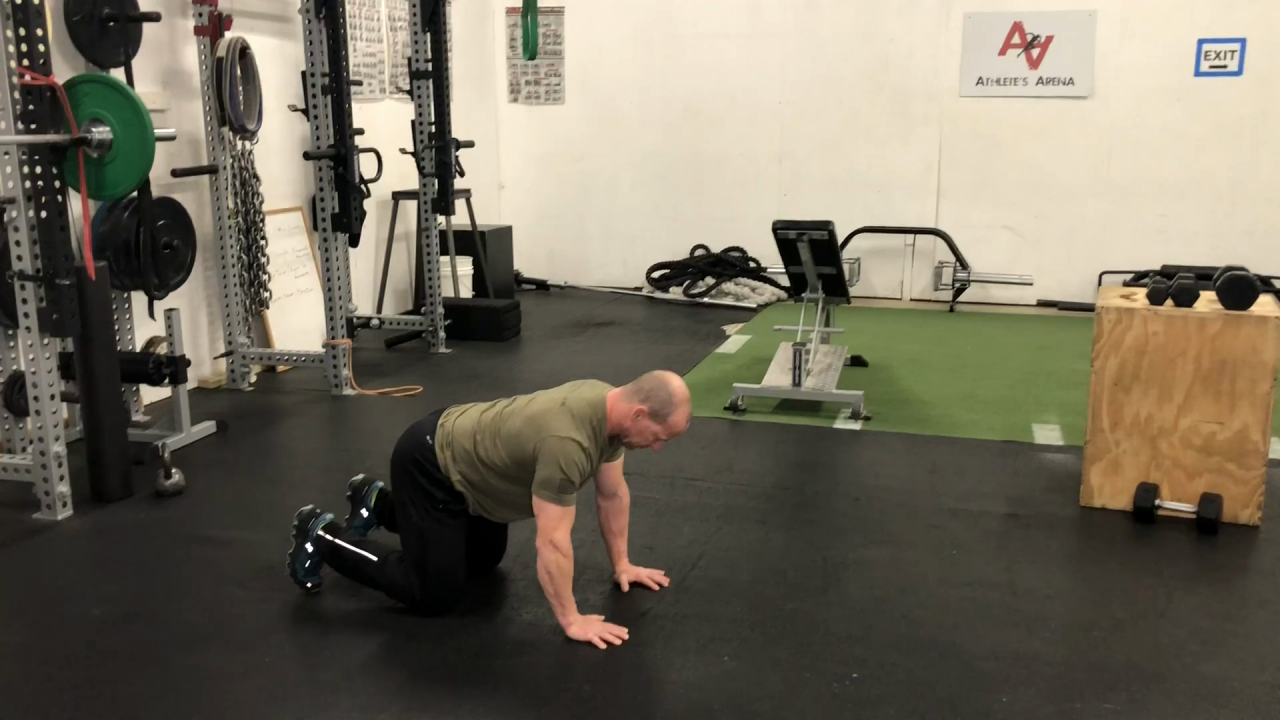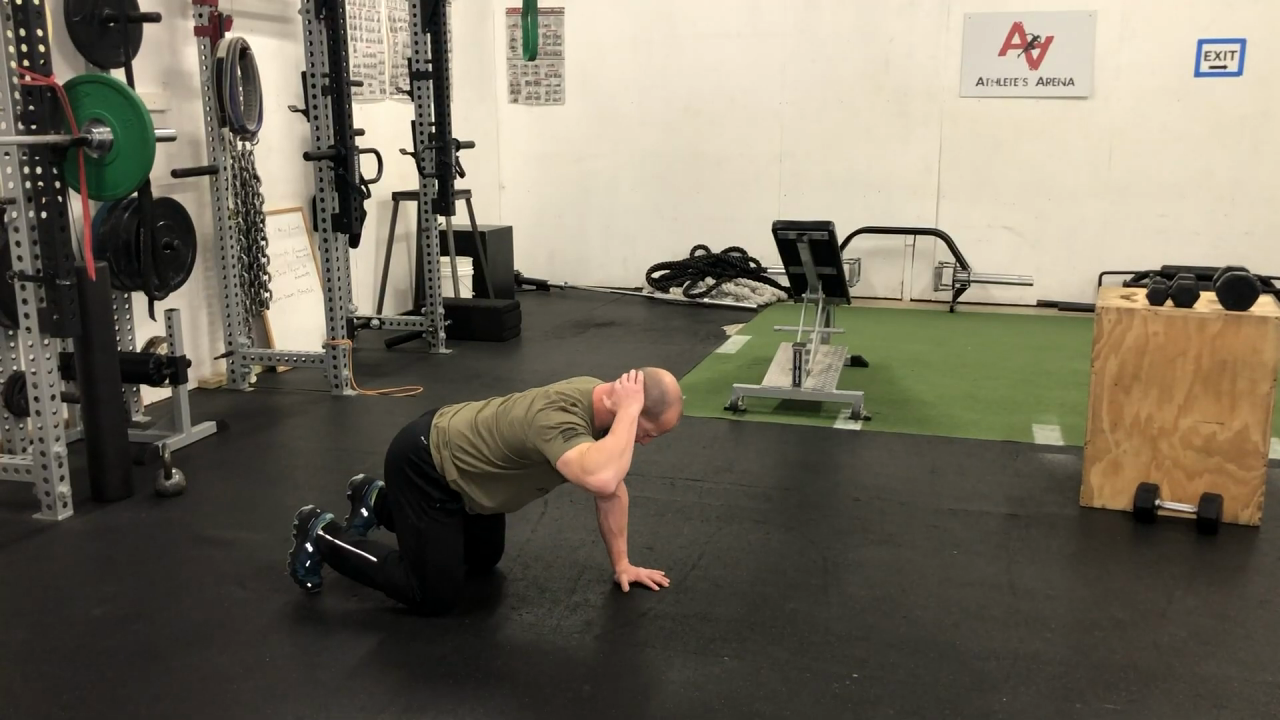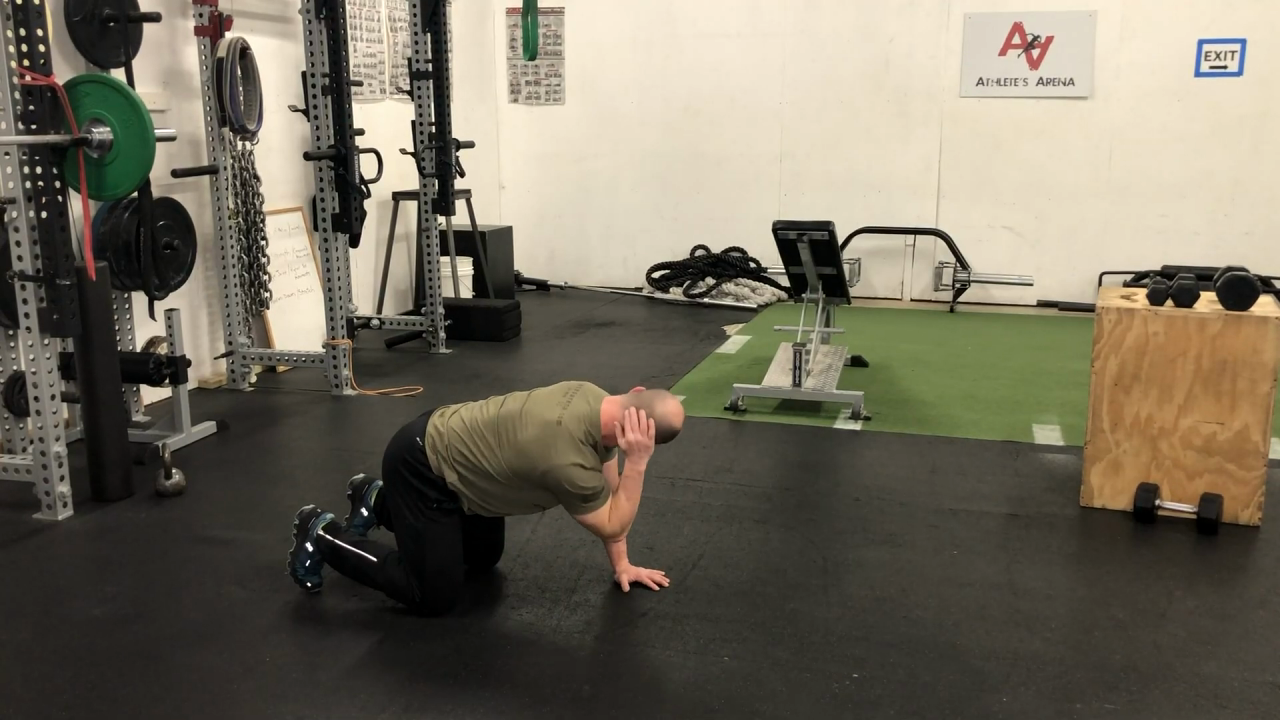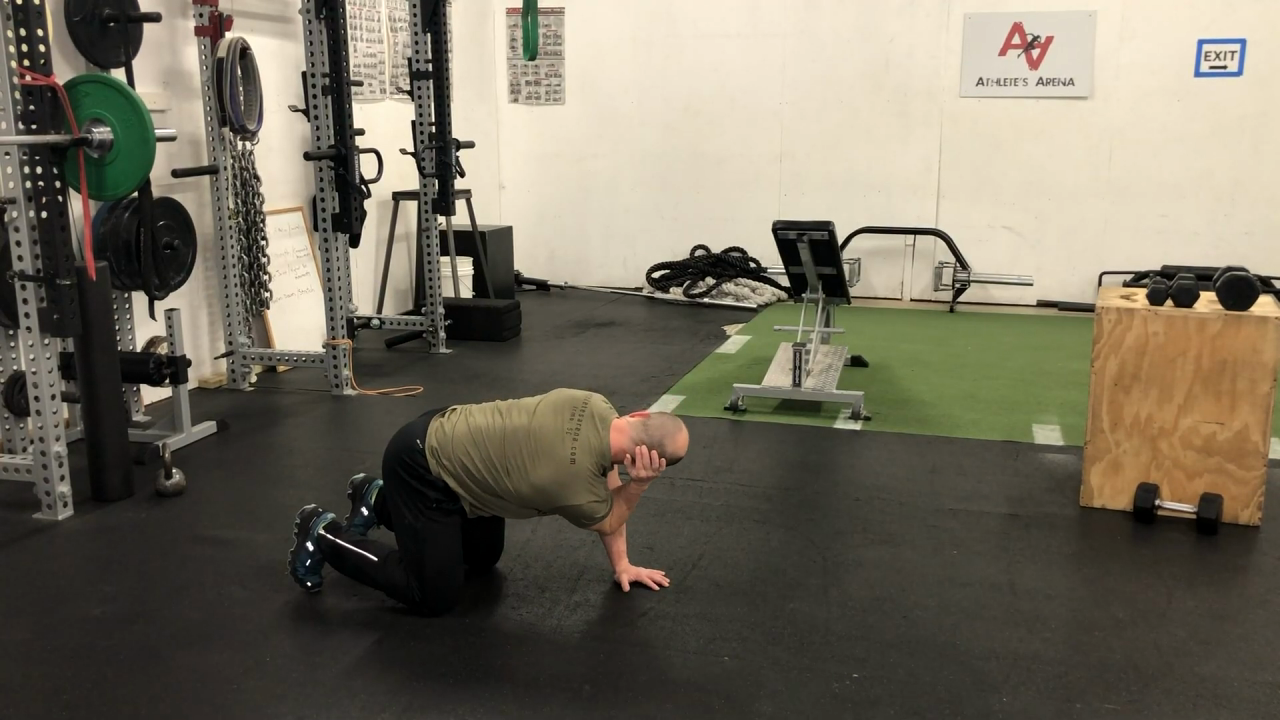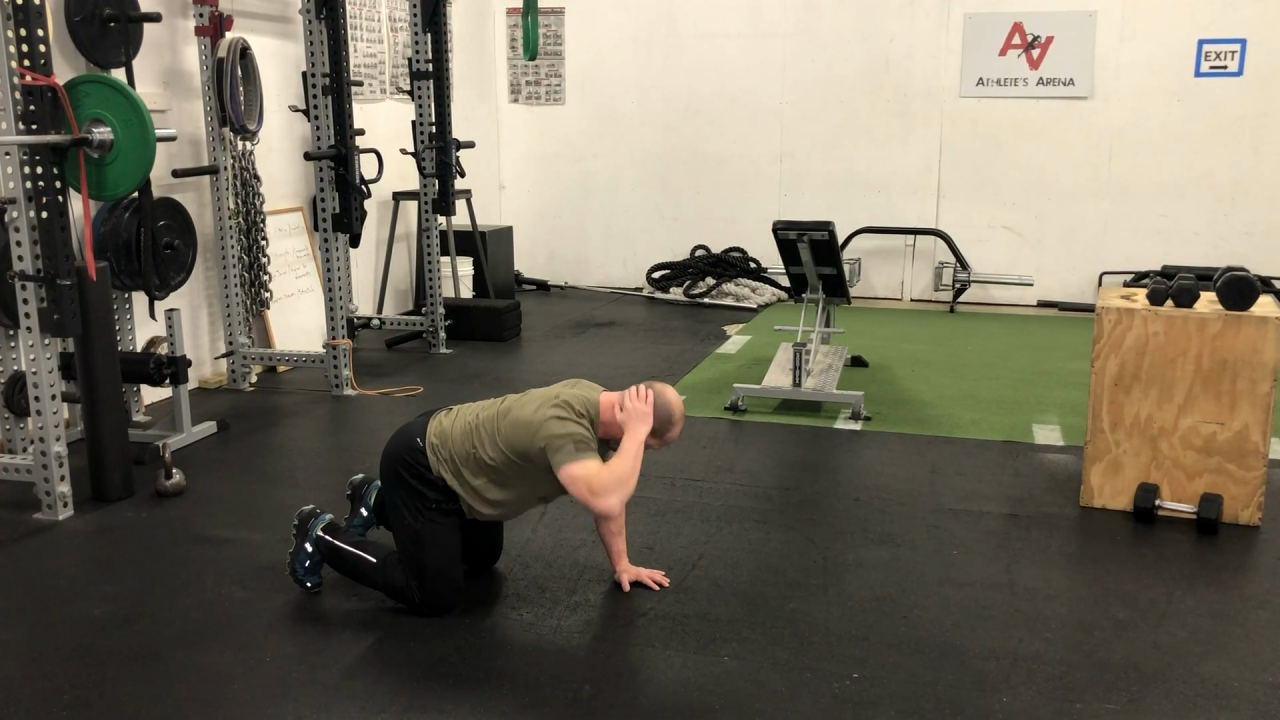
dt=1s
person 1, frame 1
left shoulder: (609, 408)
right shoulder: (567, 440)
left elbow: (612, 494)
right elbow: (552, 541)
left wrist: (622, 564)
right wrist: (571, 620)
left hip: (467, 456)
right hip: (429, 463)
left knee: (484, 560)
right knee: (436, 595)
left ankle: (378, 502)
right ankle: (324, 538)
person 1, frame 2
left shoulder: (600, 402)
right shoulder: (559, 417)
left elbow: (612, 490)
right elbow: (601, 478)
left wrist: (621, 563)
right wrist: (627, 412)
left hip: (459, 452)
right hip: (424, 461)
left knee: (483, 559)
right knee: (434, 594)
left ankle: (377, 500)
right ankle: (323, 537)
person 1, frame 3
left shoulder: (596, 399)
right shoulder: (567, 457)
left elbow: (609, 488)
right elbow: (611, 526)
left wrist: (621, 564)
right wrist: (638, 462)
left hip: (450, 443)
right hip: (421, 465)
left knee: (484, 558)
right knee: (434, 596)
left ankle: (377, 500)
right ankle: (324, 537)
person 1, frame 4
left shoulder: (598, 409)
right shoulder: (577, 484)
left elbow: (609, 489)
right elbow: (608, 518)
left wrist: (621, 563)
right wrist: (639, 484)
left hip: (446, 434)
right hip: (420, 466)
left knee: (484, 556)
right knee: (434, 595)
left ankle: (377, 499)
right ankle: (325, 537)
person 1, frame 5
left shoulder: (596, 404)
right shoulder: (565, 421)
left elbow: (608, 493)
right elbow: (606, 503)
left wrist: (621, 563)
right wrist: (635, 431)
left hip: (454, 455)
right hip: (419, 463)
left knee: (483, 558)
right knee: (435, 596)
left ankle: (377, 501)
right ankle: (323, 536)
